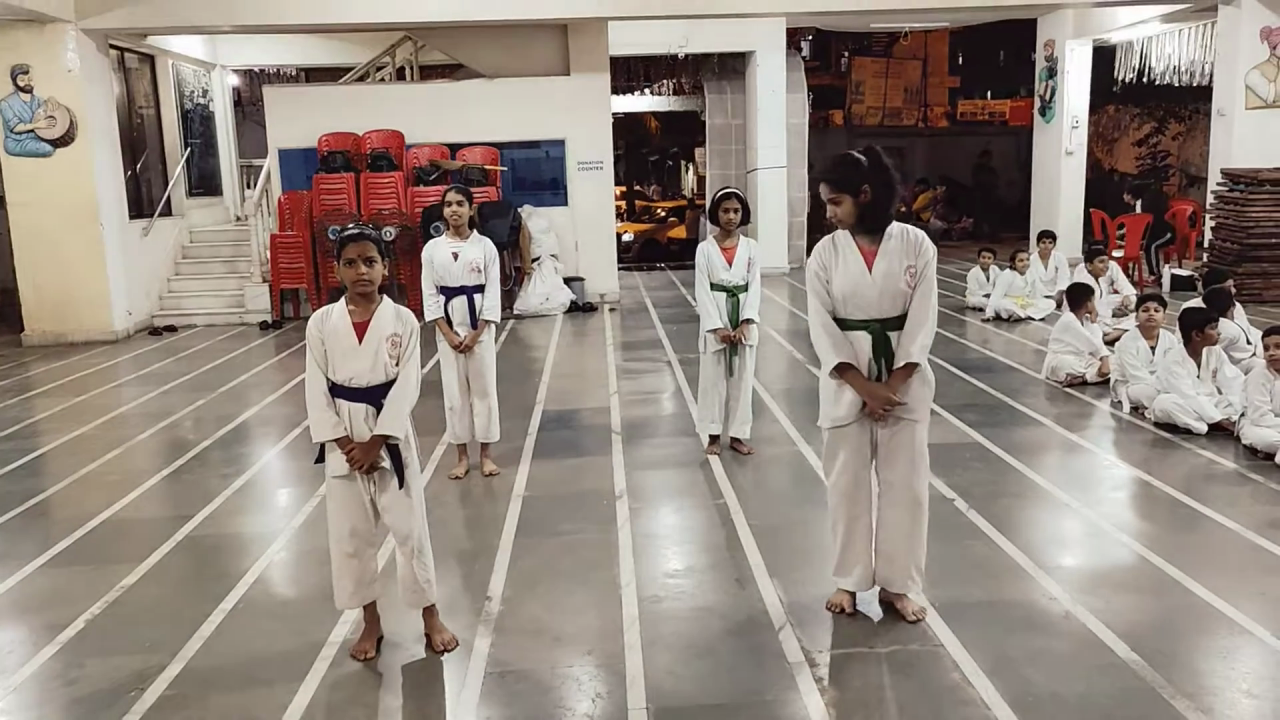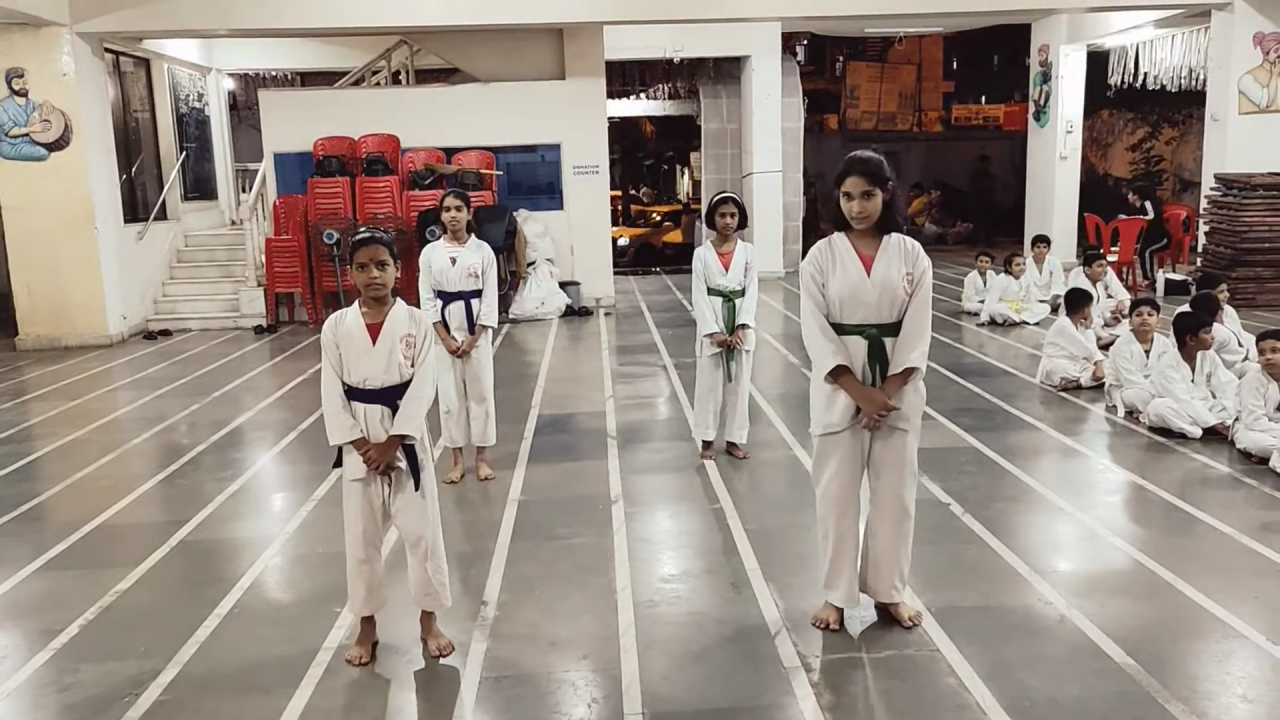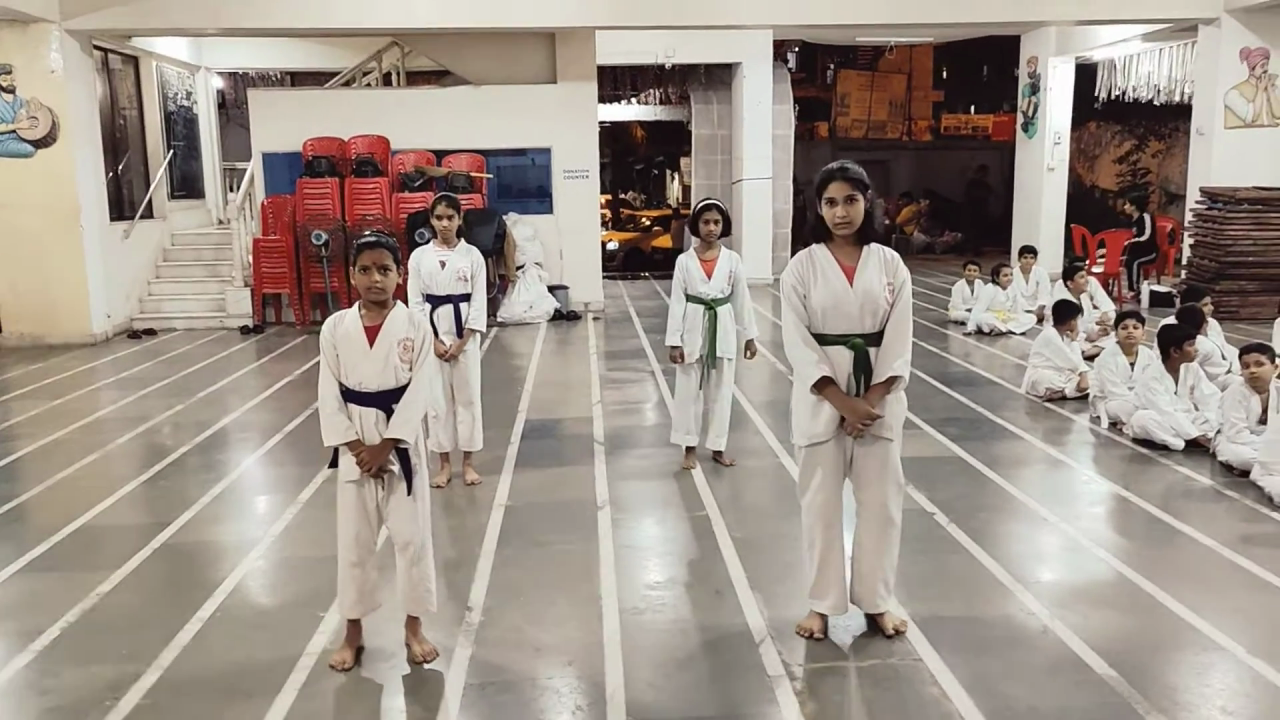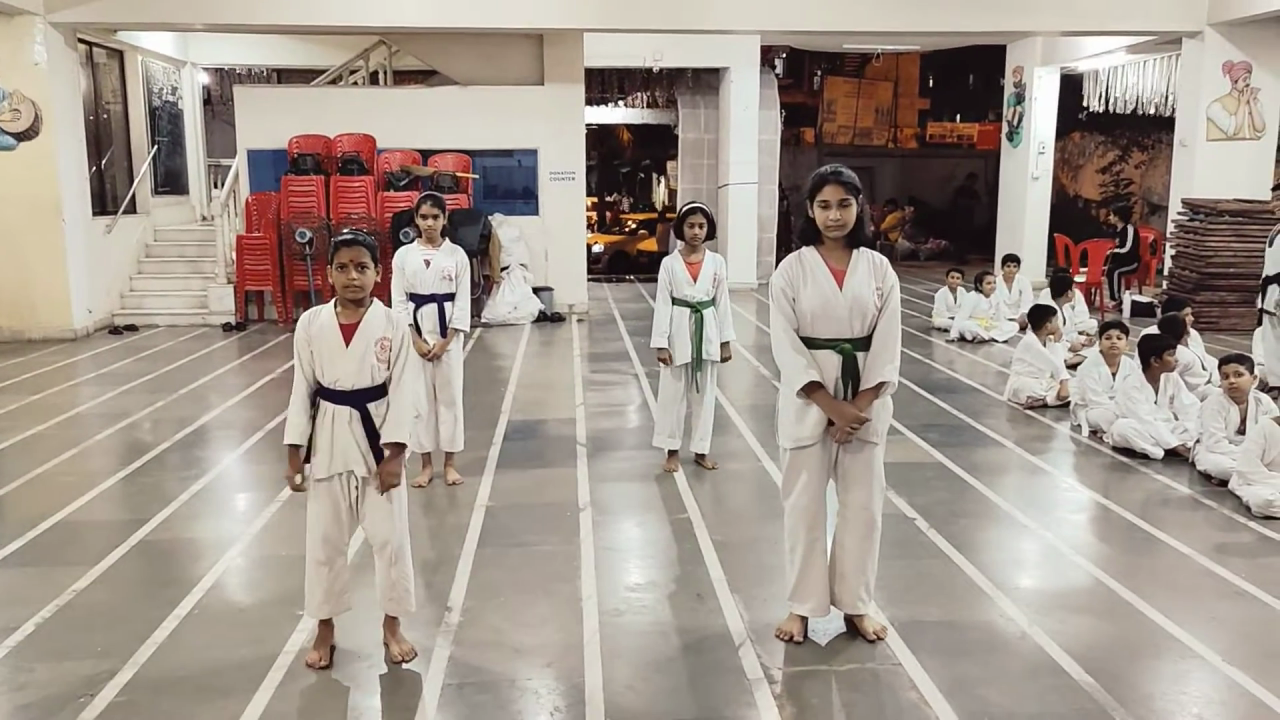
dt=0.5s
person 1, frame 1
left shoulder: (915, 244)
right shoulder: (826, 252)
left elbow: (922, 320)
right elbow: (822, 328)
left wrist: (892, 385)
right wrist: (865, 388)
left hip: (904, 379)
right hip: (846, 382)
left knee: (906, 483)
right knee: (846, 483)
left ankle: (896, 584)
right ankle: (849, 579)
person 1, frame 2
left shoulder: (911, 254)
right shoulder: (822, 255)
left elbow: (917, 329)
right elbow: (815, 331)
left wrist: (887, 391)
right wrist: (860, 392)
left hip: (897, 386)
right hip: (838, 388)
left knee: (895, 491)
right knee: (835, 492)
left ankle: (889, 591)
right ankle: (837, 594)
person 1, frame 3
left shoulder: (889, 263)
right shoulder: (802, 266)
left elbow: (899, 337)
right elbow: (798, 342)
left wrist: (872, 400)
right wrist: (843, 402)
left hip: (879, 396)
right hip: (821, 397)
left knee: (881, 498)
right knee: (820, 501)
left ankle: (876, 600)
right ankle: (822, 602)
person 1, frame 4
left shoulder: (877, 268)
right shoulder: (793, 268)
left elbow: (887, 341)
right elbow: (785, 342)
left wrist: (863, 403)
right wrist: (831, 404)
left hip: (865, 399)
right hip: (808, 398)
left knee: (863, 503)
right knee: (804, 503)
left ankle: (855, 604)
right ankle: (801, 605)
person 2, frame 1
left shoulder: (402, 321)
right shoulder: (321, 323)
left elbow: (406, 387)
right elbow: (316, 389)
left wrist: (376, 442)
right wrist: (344, 442)
left hip: (391, 438)
right hip: (343, 444)
left knee: (410, 529)
right knee: (349, 536)
left ankle: (430, 615)
right ankle: (371, 621)
person 2, frame 2
left shoulder: (416, 322)
right shoulder: (336, 327)
left elbow: (421, 389)
right elbow: (332, 394)
left wrist: (391, 443)
right wrist: (361, 445)
left hip: (406, 440)
right hip: (358, 445)
left knee: (422, 532)
right knee: (360, 539)
left ankle: (429, 620)
right ankle: (366, 627)
person 2, frame 3
left shoulder: (415, 326)
right shoulder: (335, 327)
left elbow: (418, 393)
right elbow: (329, 395)
left wrist: (386, 446)
right wrist: (356, 447)
left hip: (401, 443)
right hip: (354, 444)
left knee: (412, 536)
right knee: (354, 540)
left ankle: (413, 626)
right ankle: (353, 631)
person 2, frame 4
left shoulder: (392, 324)
right shoulder: (312, 323)
left elbow: (402, 389)
right elbow: (302, 389)
left wrist: (395, 451)
right wrist: (294, 449)
left hip: (379, 437)
right hip: (328, 438)
left knee: (390, 535)
right knee: (323, 539)
left ankle: (391, 626)
right ankle: (325, 630)
person 3, frame 1
left shoulder: (485, 246)
right shoulder: (432, 248)
left elbow: (492, 292)
right elbow: (430, 295)
left wrist: (476, 333)
right wrist: (449, 334)
left hip: (479, 326)
right hip: (448, 329)
left knee: (484, 388)
right knee: (454, 391)
left ankle: (485, 453)
right ankle: (462, 455)
person 3, frame 2
left shoulder: (482, 250)
right shoulder: (430, 253)
left elbow: (490, 297)
right elbow: (427, 299)
left wrist: (473, 338)
right wrist: (446, 339)
left hip: (477, 331)
right hip: (443, 333)
left knee: (481, 392)
right knee: (450, 395)
left ankle: (481, 457)
right ankle: (458, 459)
person 3, frame 3
left shoulder: (472, 255)
right shoulder: (419, 256)
left elbow: (479, 302)
right elbow: (415, 302)
left wrist: (461, 342)
right wrist: (434, 342)
left hip: (464, 336)
right hip: (432, 337)
left knee: (468, 397)
right knee: (437, 398)
left ankle: (468, 462)
right ankle: (444, 464)
person 3, frame 4
left shoulder: (456, 254)
right shoulder: (404, 255)
left elbow: (463, 301)
right elbow: (399, 301)
left wrist: (444, 342)
right wrist: (417, 341)
left hip: (448, 335)
right hip: (414, 336)
left knee: (450, 397)
right knee: (420, 398)
left ankle: (449, 462)
right ankle: (426, 463)
person 4, frame 1
left shoulder: (750, 247)
right shoulder: (705, 249)
left elbow: (754, 287)
right elbow: (702, 291)
left wrist: (745, 323)
right wrist: (717, 327)
left hip: (744, 322)
right hip: (715, 323)
left knee: (742, 379)
right knee: (713, 379)
left ankle: (737, 434)
right ankle: (714, 435)
person 4, frame 2
left shoulder: (747, 251)
right shoulder: (702, 253)
left elbow: (751, 292)
right elbow: (699, 295)
left wrist: (742, 326)
right wrist: (713, 331)
left hip: (740, 326)
right hip: (712, 326)
left knee: (739, 384)
right knee: (708, 385)
left ankle: (733, 439)
right ankle: (707, 440)
person 4, frame 3
left shoulder: (732, 259)
right shoulder: (684, 260)
left elbow: (741, 299)
right elbow: (677, 302)
left wrist: (749, 335)
right wrist: (674, 341)
left hip: (723, 332)
right hip: (693, 331)
left knee: (721, 392)
right knee: (689, 391)
left ankle: (717, 447)
right ankle: (689, 448)
person 4, frame 4
left shoulder: (716, 262)
right shoulder: (669, 263)
left elbow: (722, 302)
right elbow: (662, 304)
left wrist: (726, 340)
right wrist: (661, 343)
left hip: (707, 333)
right hip: (678, 332)
left knee: (704, 394)
right knee: (672, 394)
left ankle: (701, 450)
right ankle: (672, 450)
